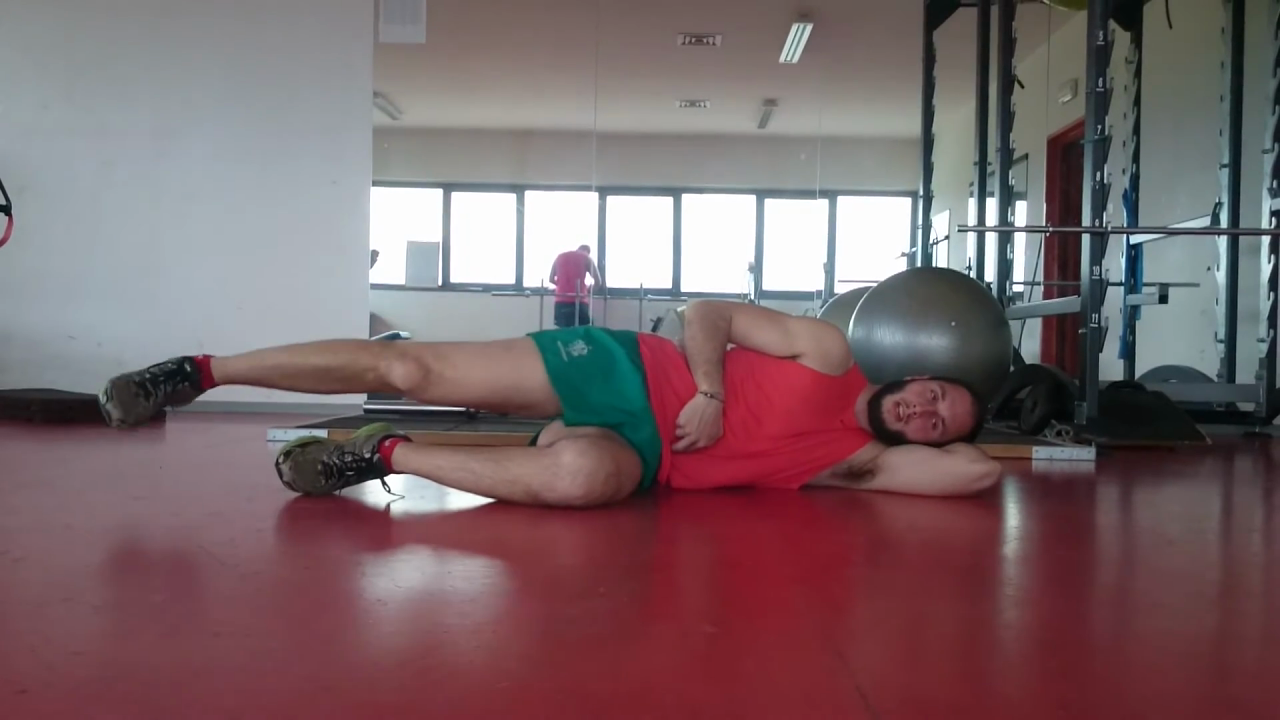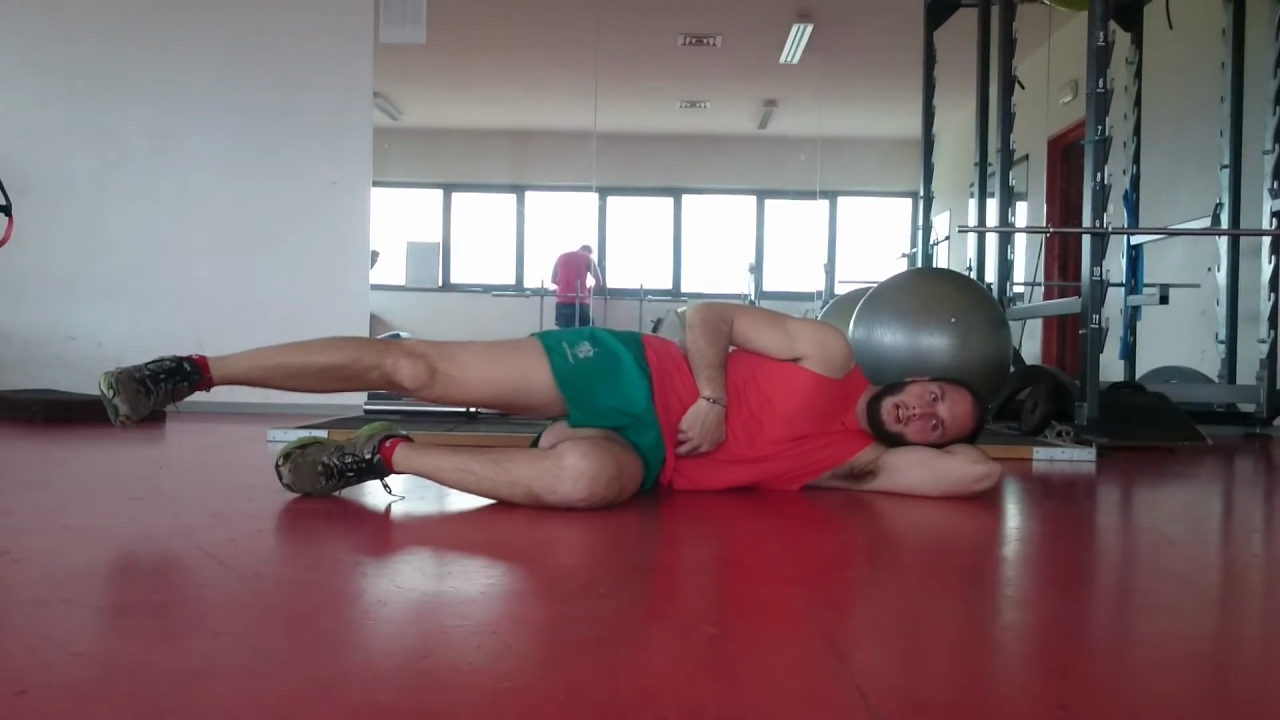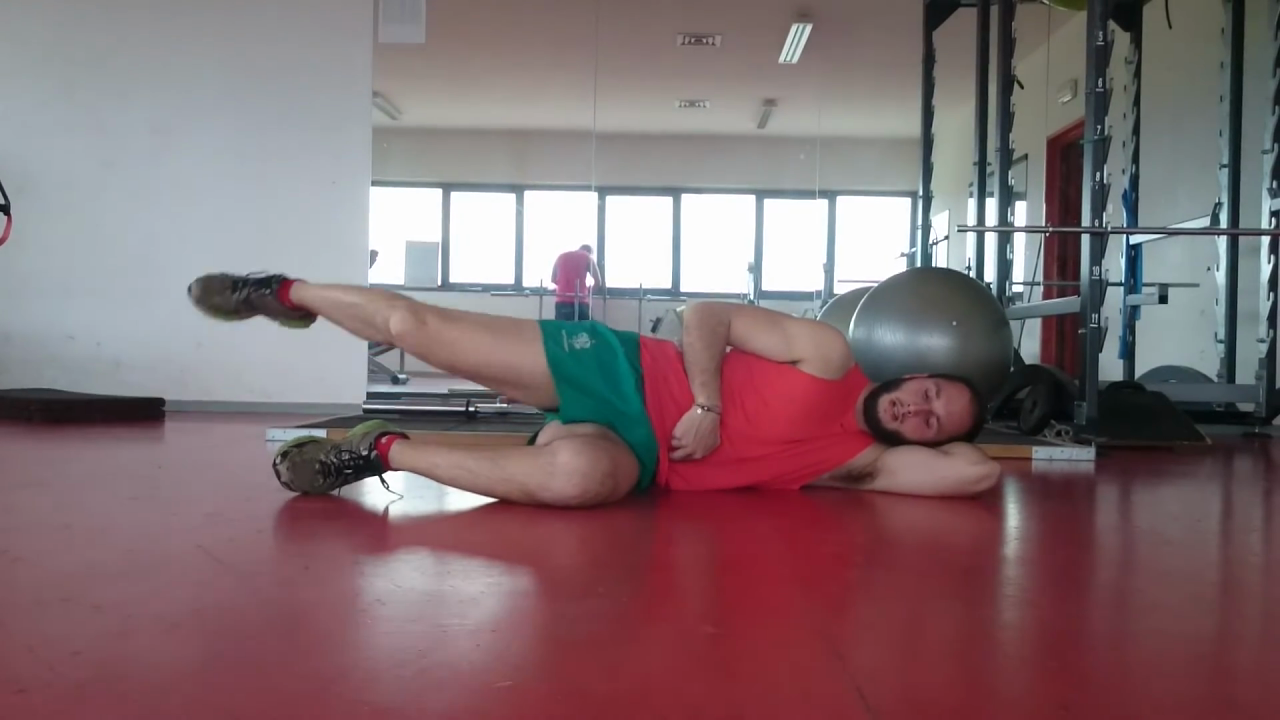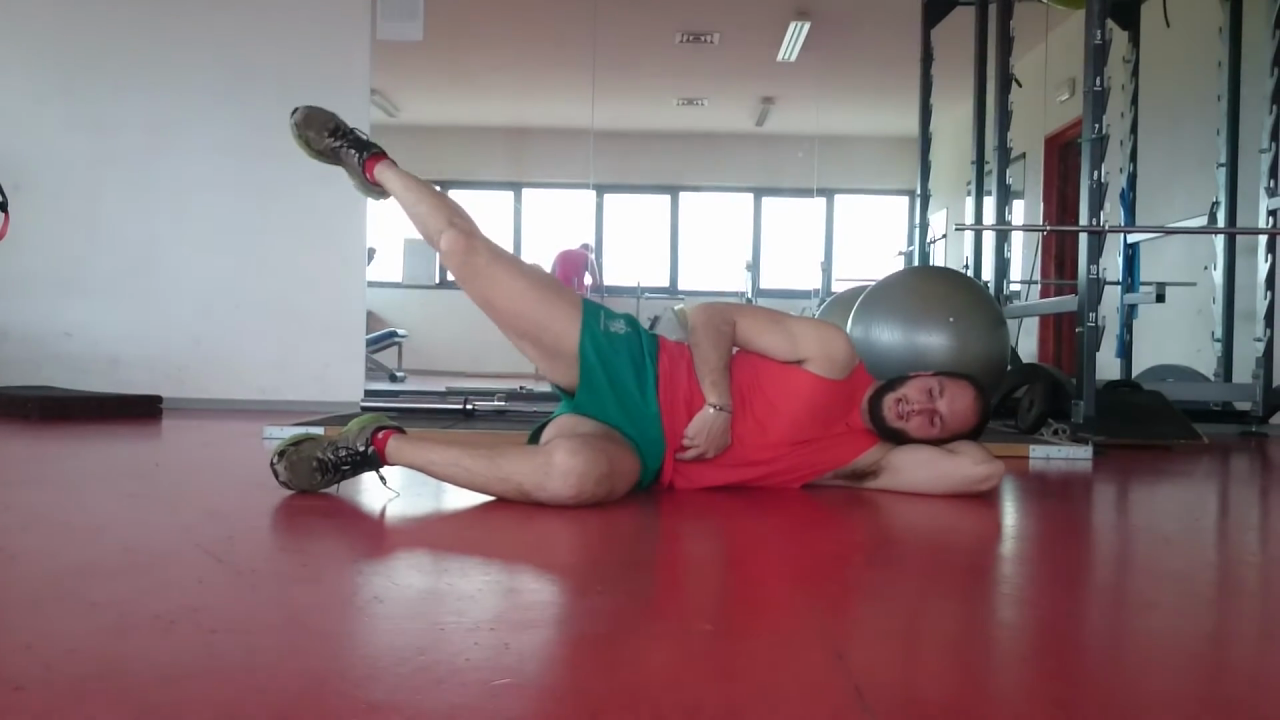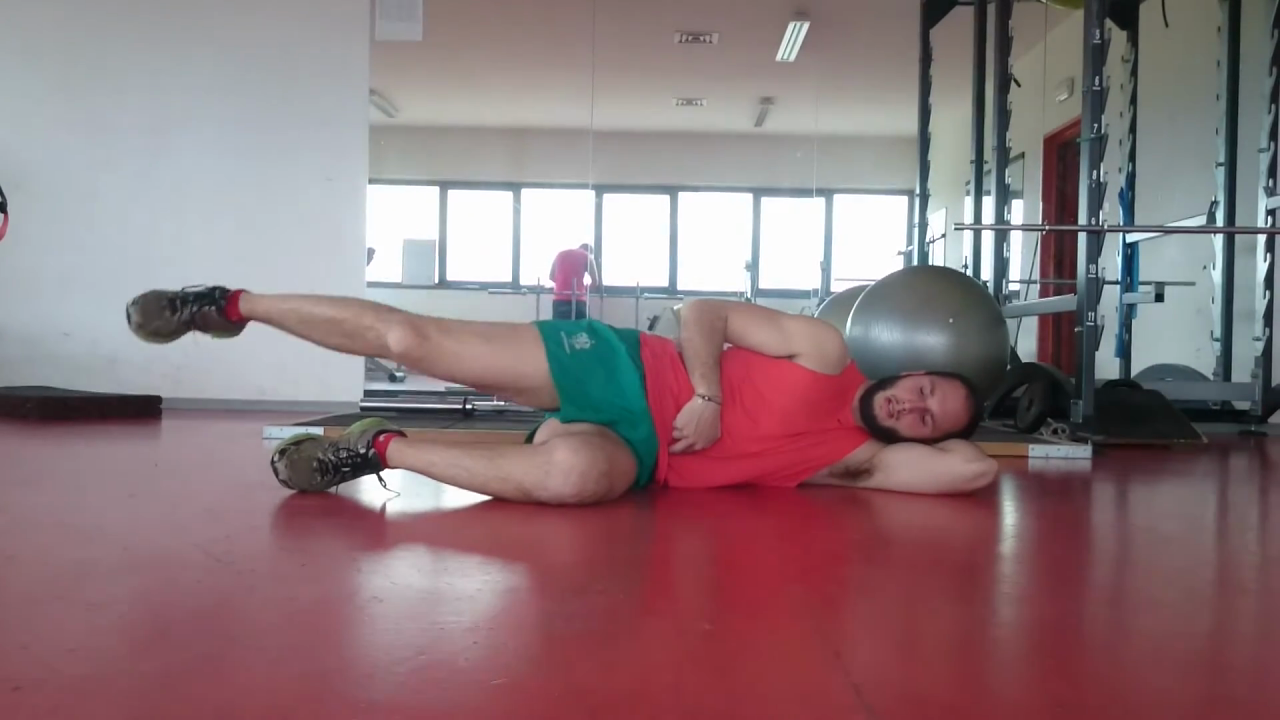
dt=0.5s
person 1, frame 1
left shoulder: (860, 460)
right shoulder: (828, 354)
right elbow: (708, 313)
right wrist: (709, 394)
left hip: (639, 452)
right hip: (621, 372)
left knee: (580, 474)
right knee: (408, 367)
left ankle: (382, 455)
right ankle: (201, 369)
person 1, frame 2
left shoulder: (860, 463)
right shoulder: (830, 356)
left elbow: (977, 473)
right elbow: (709, 316)
right wrist: (712, 398)
left hip: (646, 452)
right hip: (623, 373)
left knee: (584, 476)
right knee: (413, 363)
left ankle: (382, 455)
right ankle: (195, 369)
person 1, frame 3
left shoulder: (862, 462)
right shoulder: (830, 356)
right elbow: (708, 315)
right wrist: (707, 402)
left hip: (639, 450)
right hip: (621, 371)
left knee: (581, 473)
right knee: (411, 321)
left ankle: (381, 450)
right ankle: (287, 294)
person 1, frame 4
left shoulder: (869, 460)
right shoulder: (834, 357)
left elbow: (981, 472)
right elbow: (712, 315)
right wrist: (716, 404)
left hip: (642, 449)
right hip: (631, 365)
left knee: (581, 475)
right knee: (463, 248)
left ankle: (379, 447)
person 1, frame 5
left shoulder: (860, 459)
right shoulder: (826, 355)
right elbow: (705, 312)
right wrist: (707, 395)
left hip: (636, 456)
right hip: (624, 373)
left knee: (575, 472)
right knee: (408, 337)
left ankle: (382, 449)
right ankle: (233, 304)
